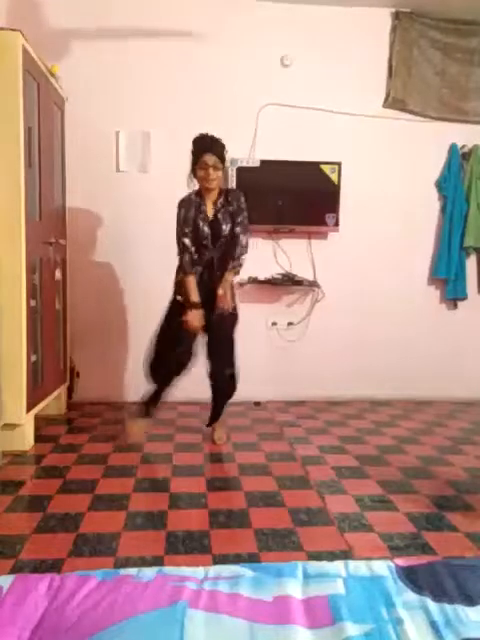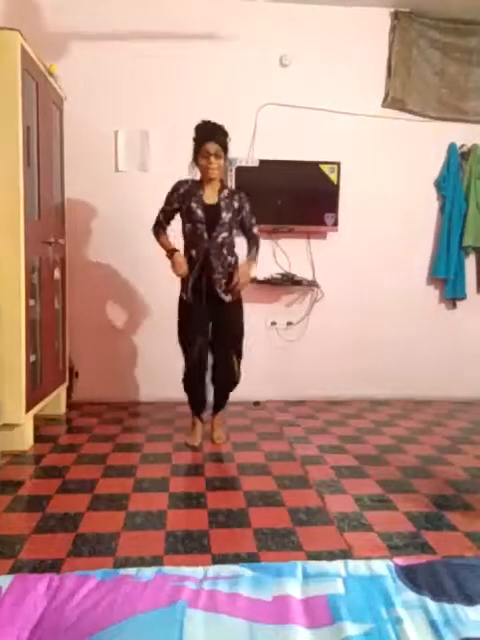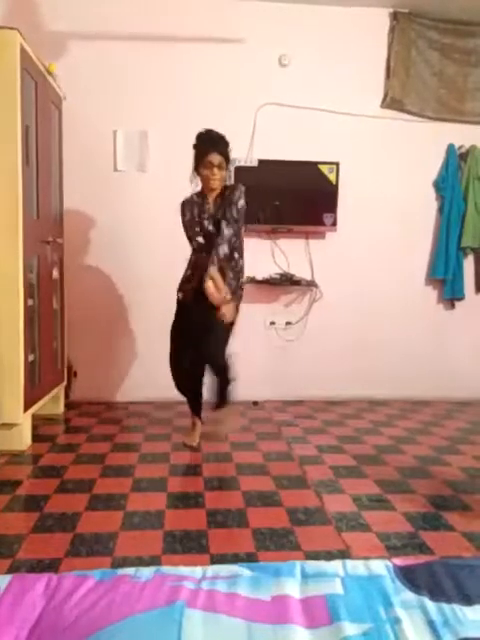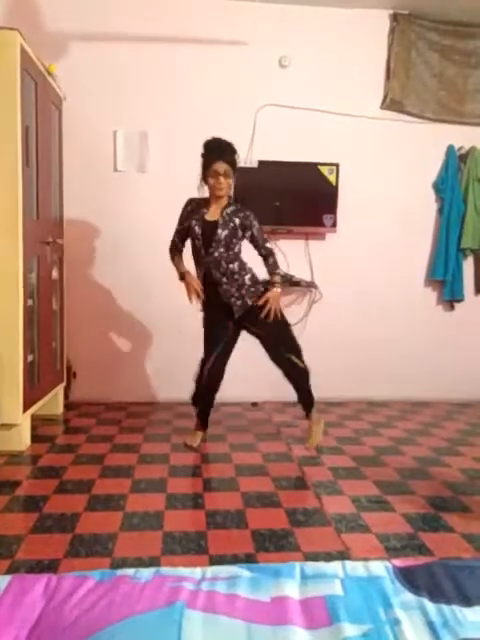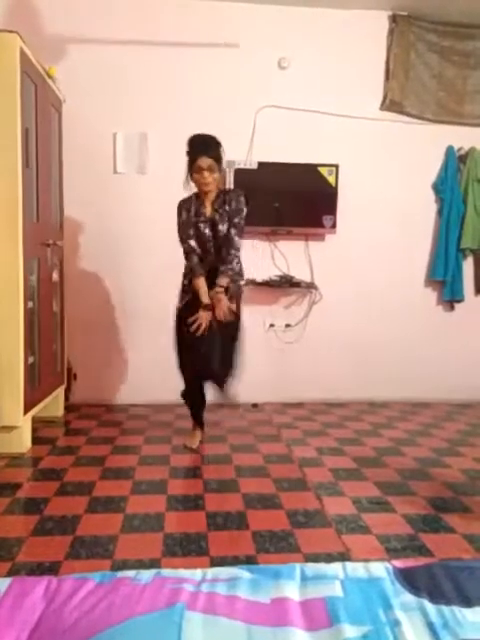
dt=0.3s
person 1, frame 1
left shoulder: (235, 200)
right shoulder: (186, 206)
left elbow: (241, 243)
right elbow: (186, 255)
left wrist: (227, 281)
right wrist: (193, 304)
left hip: (220, 287)
right hip: (189, 289)
left knee: (222, 365)
right knee: (172, 356)
left ankle: (215, 420)
right ankle: (147, 409)
person 1, frame 2
left shoulder: (237, 198)
right shoulder: (183, 191)
left elbow: (253, 235)
right elbow: (159, 228)
left wrist: (249, 262)
right wrist: (174, 253)
left hip: (225, 283)
right hip: (194, 283)
left knee: (228, 354)
right knee: (194, 355)
left ankle: (217, 414)
right ankle: (197, 419)
person 1, frame 3
left shoulder: (236, 194)
right shoulder: (189, 205)
left elbow: (226, 234)
right elbow: (201, 250)
left wrist: (221, 283)
right wrist: (217, 291)
left hip: (227, 282)
right hip: (195, 286)
left knee: (212, 352)
right knee: (185, 355)
left ankle: (223, 404)
right ankle: (195, 418)
person 1, frame 4
left shoulder: (241, 215)
right shoulder: (191, 209)
left elbow: (267, 252)
right elbow: (175, 249)
left wrist: (276, 287)
right wrist: (185, 275)
left hip: (249, 296)
right hip: (217, 301)
left knee: (286, 352)
right knee: (211, 367)
left ankle: (312, 415)
right ankle: (200, 426)
person 1, frame 5
left shoulder: (234, 200)
right shoulder: (187, 207)
left elbow: (233, 248)
right elbow: (193, 258)
left wrist: (222, 292)
right wrist: (203, 303)
left hip: (226, 290)
right hip: (194, 291)
left knee: (213, 357)
right knee: (191, 362)
left ankle: (223, 386)
right ankle: (197, 424)
